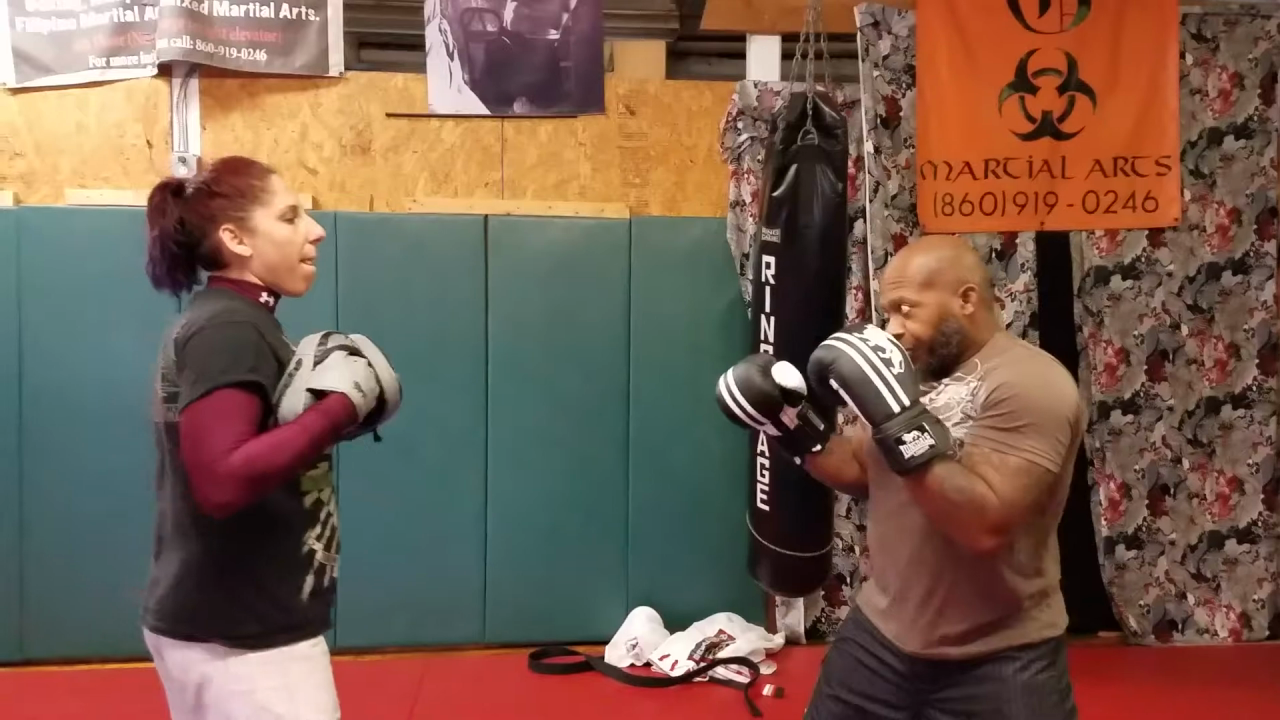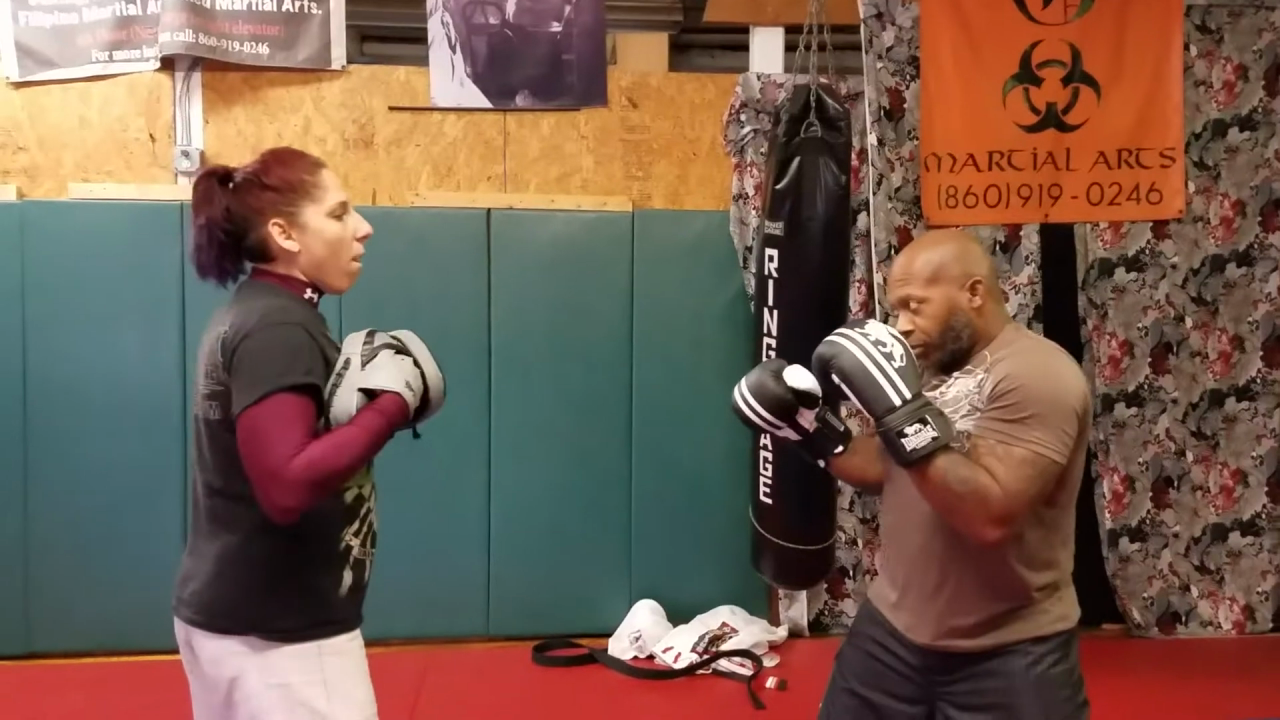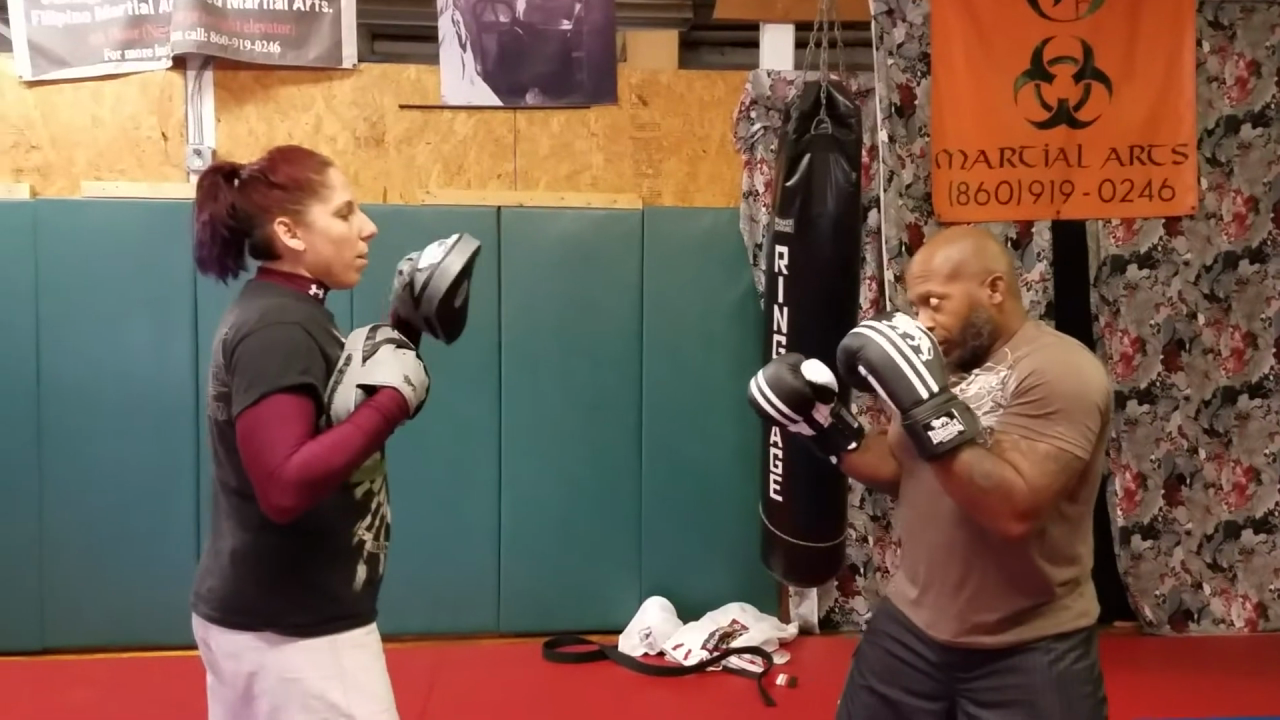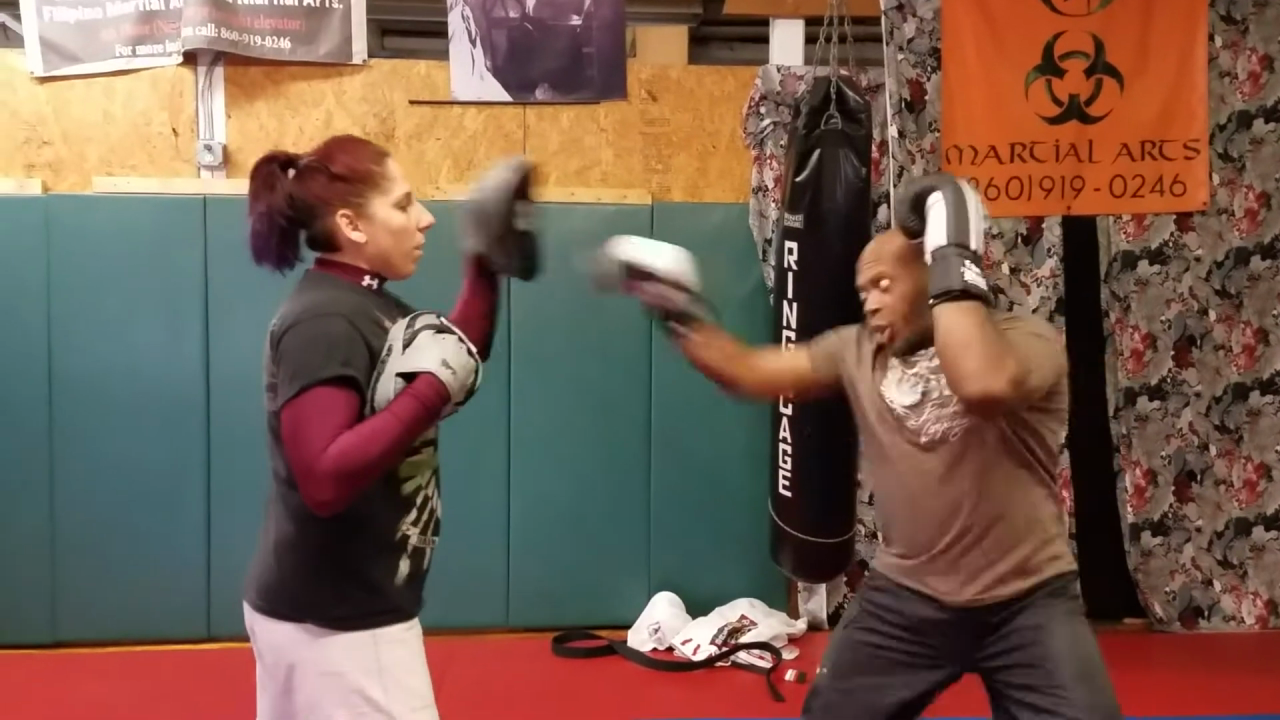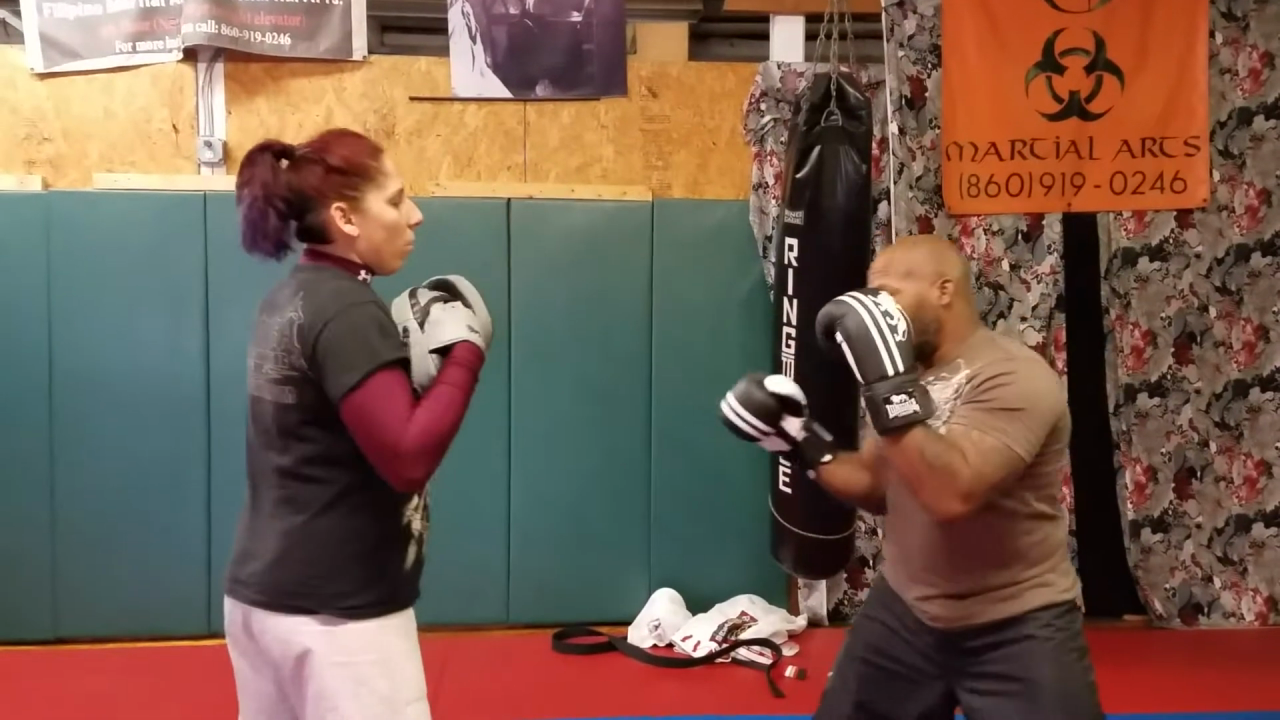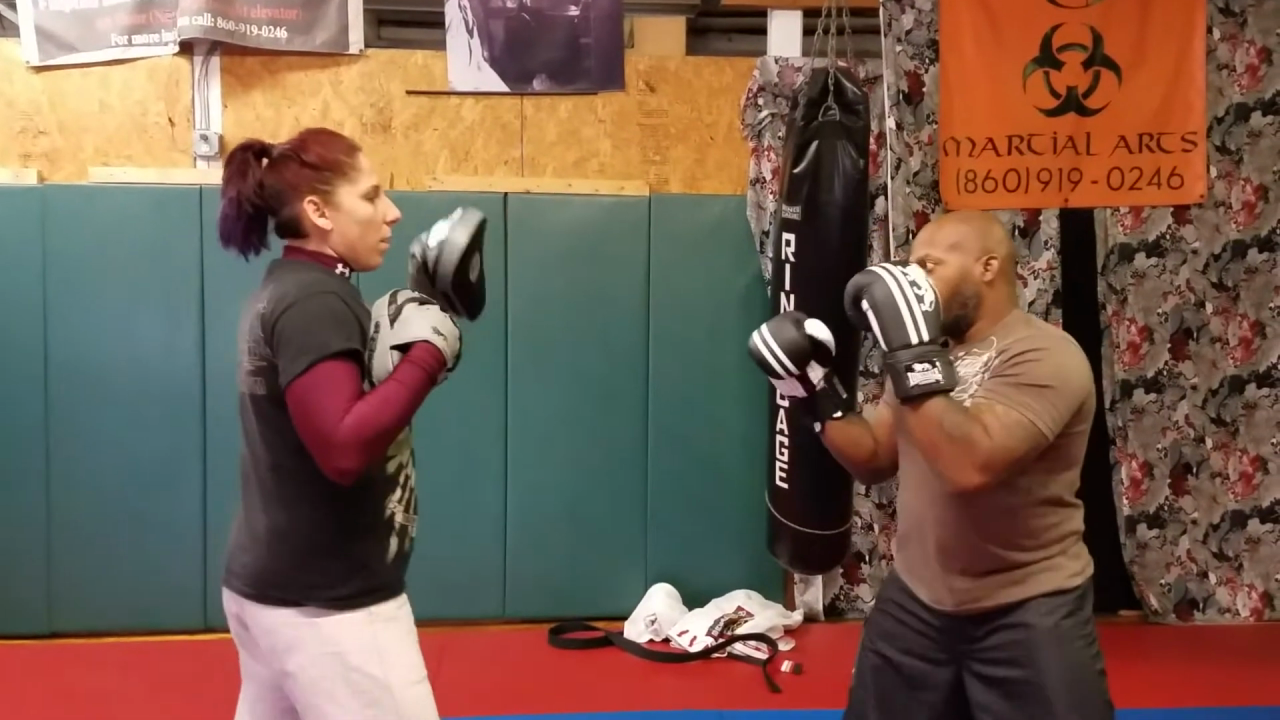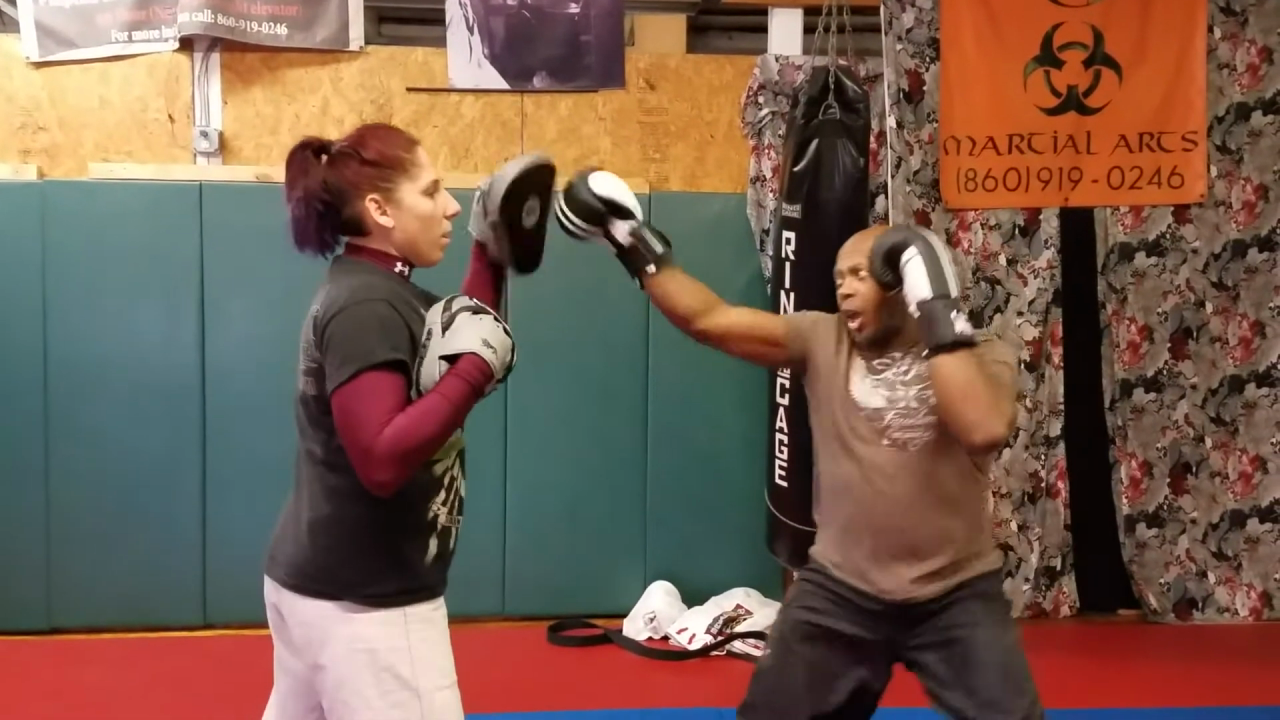
dt=0.4s
person 1, frame 1
left shoulder: (231, 322)
right shoulder: (229, 332)
right elbow: (222, 481)
left wrist: (334, 406)
right wrist: (338, 408)
left hip: (221, 619)
right hip: (244, 636)
person 1, frame 2
left shoulder: (253, 314)
right shoulder: (278, 330)
right elbow: (287, 487)
left wrist: (366, 396)
right wrist: (391, 405)
right hip: (278, 631)
person 1, frame 3
left shoulder: (287, 312)
right shoulder: (278, 330)
left elbow: (330, 420)
right elbow: (285, 487)
left wrist: (404, 327)
right wrist: (393, 400)
right hip: (295, 628)
person 1, frame 4
left shoulder: (362, 302)
right shoulder: (324, 322)
left elbow: (454, 355)
right elbow: (326, 479)
left wrist: (486, 263)
right wrist: (433, 388)
right hip: (341, 618)
person 1, frame 5
left shoulder: (292, 299)
right shoulder: (347, 312)
right elbow: (409, 458)
left wrist: (417, 346)
right wrist: (464, 351)
right hip: (338, 609)
person 1, frame 6
left shoulder: (286, 291)
right shoulder: (315, 302)
left elbow: (344, 410)
right elbow: (344, 449)
left wrist: (425, 306)
right wrist: (427, 355)
left hip: (268, 586)
right hip: (333, 599)
person 1, frame 7
left shoulder: (379, 288)
right shoulder: (366, 307)
left elbow: (458, 335)
right elbow: (383, 461)
left wrist: (493, 252)
right wrist: (474, 367)
right hip: (366, 598)
person 2, frame 1
left shoulder: (1031, 384)
right shoulder: (910, 370)
left elbow: (986, 526)
right elbow: (859, 468)
left wrist: (900, 419)
right wrist: (791, 426)
left hip: (998, 661)
person 2, frame 2
left shoulder: (1039, 375)
right shoulder: (928, 365)
left elbow: (991, 517)
left wrist: (902, 411)
right wrist: (811, 430)
left hip: (1009, 655)
person 2, frame 3
left shoulder: (1061, 371)
right shoulder: (940, 361)
left elbow: (1015, 511)
right elbow: (896, 466)
left wrist: (929, 406)
right wrist: (826, 426)
left hip: (1028, 651)
right hip: (912, 626)
person 2, frame 4
left shoulder: (1024, 339)
right shoulder: (859, 349)
left elbow: (985, 385)
right elbow: (750, 370)
left wrist: (955, 264)
right wrist: (678, 309)
left hip: (1028, 603)
right hip: (905, 594)
person 2, frame 5
left shoulder: (1015, 377)
right shoulder: (895, 372)
left elbow: (951, 495)
right elbow: (876, 485)
left wrist: (890, 385)
right wrist: (802, 440)
left hip: (1021, 624)
right hip: (907, 610)
person 2, frame 6
left shoulder: (1044, 356)
right shoulder: (929, 351)
left elbow: (969, 467)
right elbow: (873, 459)
left wrist: (911, 356)
right wrist: (818, 393)
left hip: (1029, 611)
right hip: (917, 599)
person 2, frame 7
left shoulder: (981, 353)
right shoulder: (822, 339)
left elbow: (985, 429)
right elbow: (709, 318)
left wrist: (940, 317)
right wrist: (637, 246)
left hip: (957, 597)
right hip: (840, 588)
